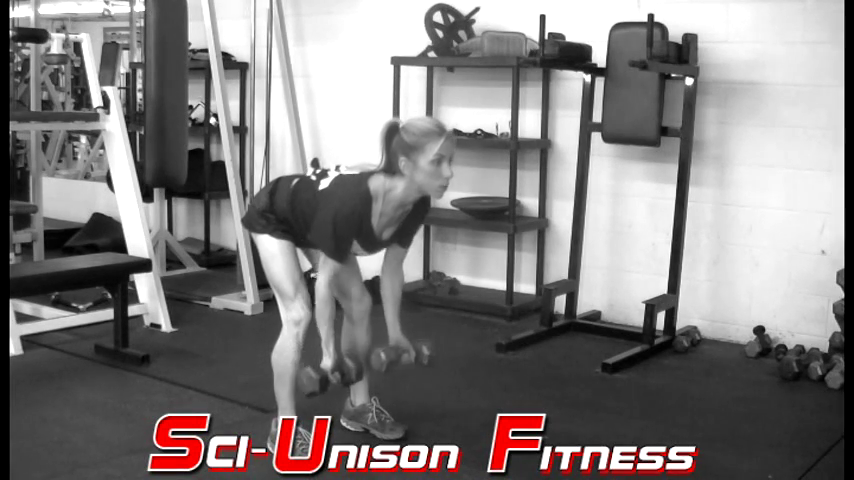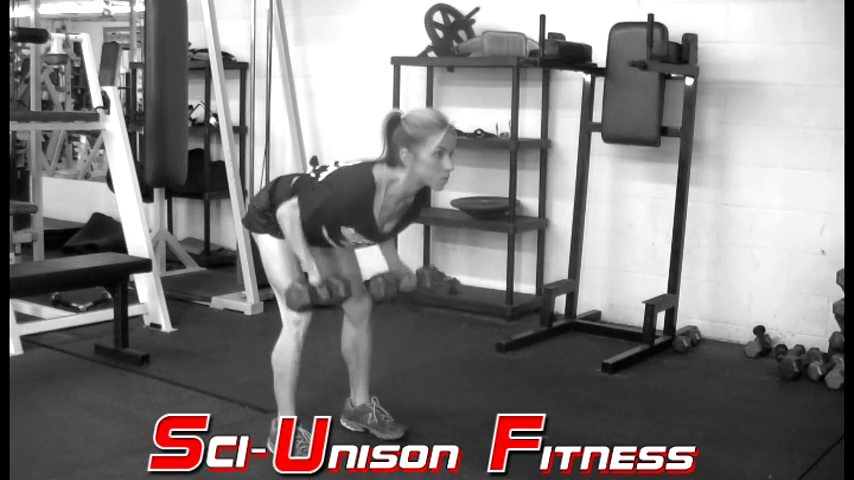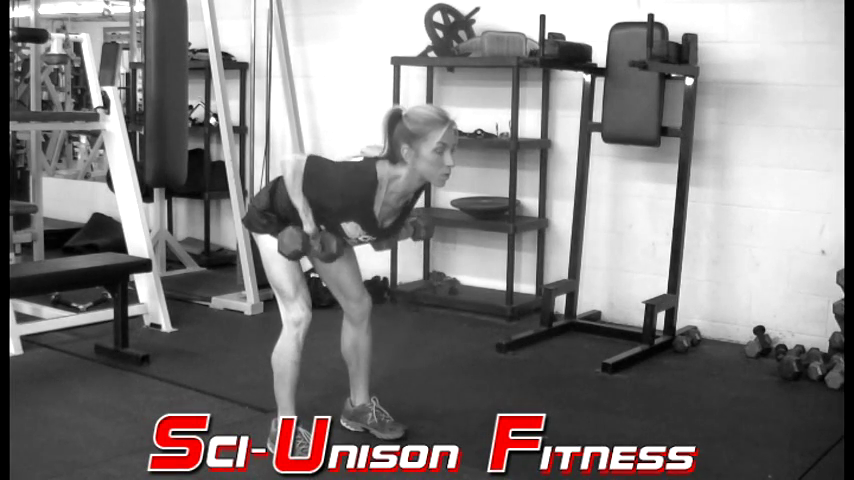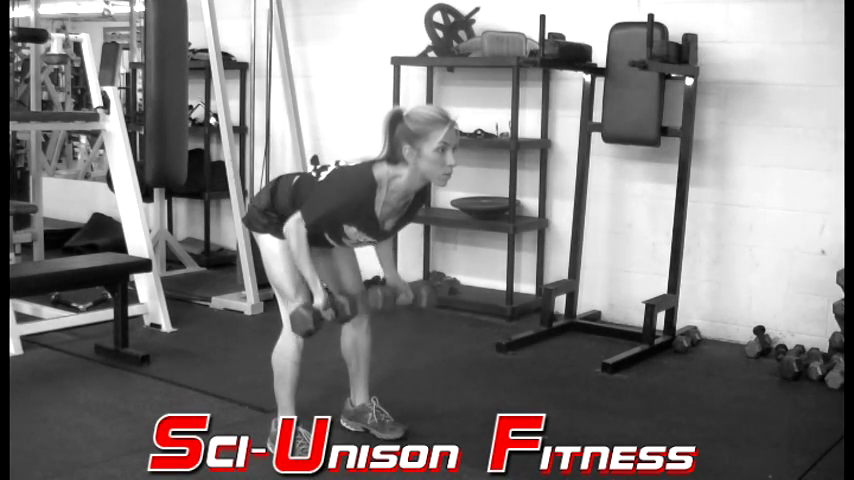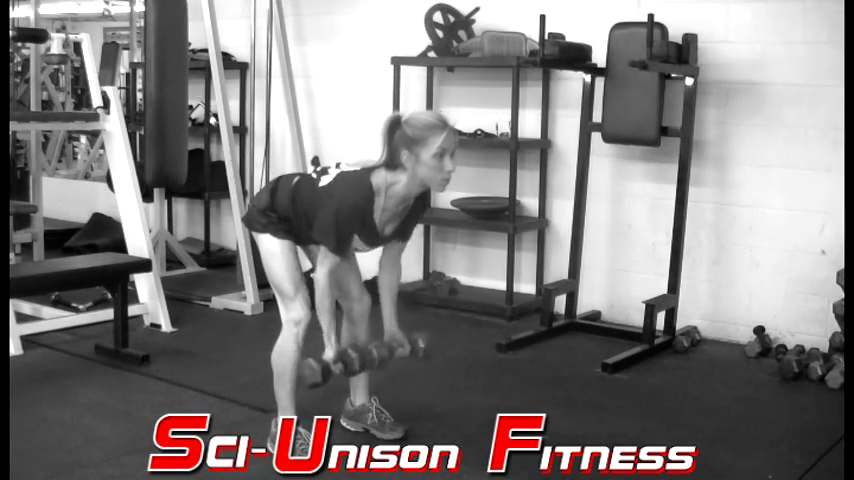
dt=0.5s
person 1, frame 1
left shoulder: (416, 204)
right shoulder: (352, 200)
left elbow: (392, 267)
right elbow: (326, 279)
left wrist: (395, 332)
right wrist: (328, 352)
left hip: (317, 223)
right hip: (274, 218)
left knee: (359, 305)
right knee: (298, 314)
left ankle: (359, 405)
person 1, frame 2
left shoulder: (417, 194)
right shoulder: (357, 187)
right elbow: (287, 213)
left wrist: (394, 264)
right wrist: (312, 272)
left hip: (322, 225)
right hip: (274, 217)
left knee: (359, 305)
right knee: (298, 315)
left ankle: (360, 406)
person 1, frame 3
left shoulder: (415, 185)
right shoulder: (360, 180)
right elbow: (293, 165)
left wrist: (395, 225)
right wrist: (307, 222)
left hip: (325, 223)
right hip: (276, 217)
left knee: (359, 305)
right knee: (298, 314)
left ankle: (360, 405)
person 1, frame 4
left shoulder: (416, 193)
right shoulder: (358, 186)
left elbow: (380, 229)
right elbow: (295, 229)
left wrist: (392, 276)
right wrist: (317, 291)
left hip: (325, 225)
right hip: (276, 217)
left knee: (359, 305)
left ankle: (359, 406)
person 1, frame 5
left shoulder: (416, 199)
right shoulder: (354, 196)
left elbow: (391, 257)
right elbow: (325, 270)
left wrist: (390, 325)
right wrist: (330, 344)
left hip: (316, 220)
right hip: (275, 216)
left knee: (359, 304)
right knee: (297, 314)
left ankle: (359, 405)
